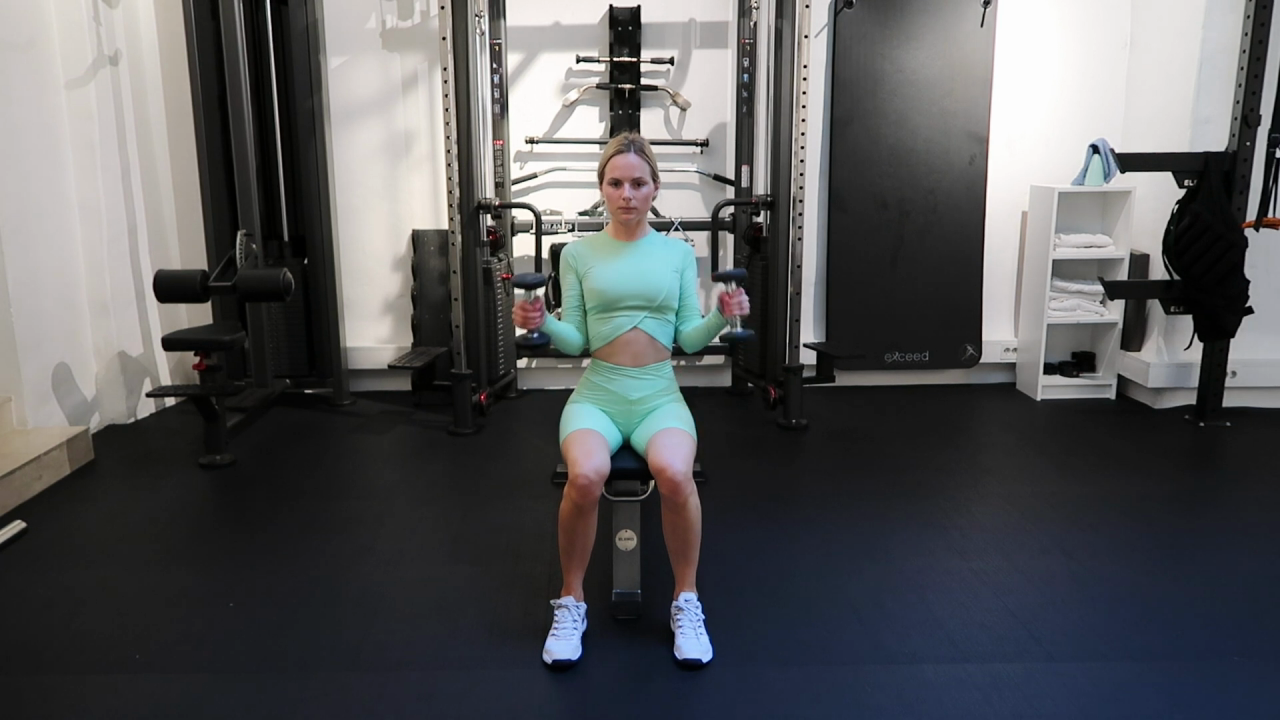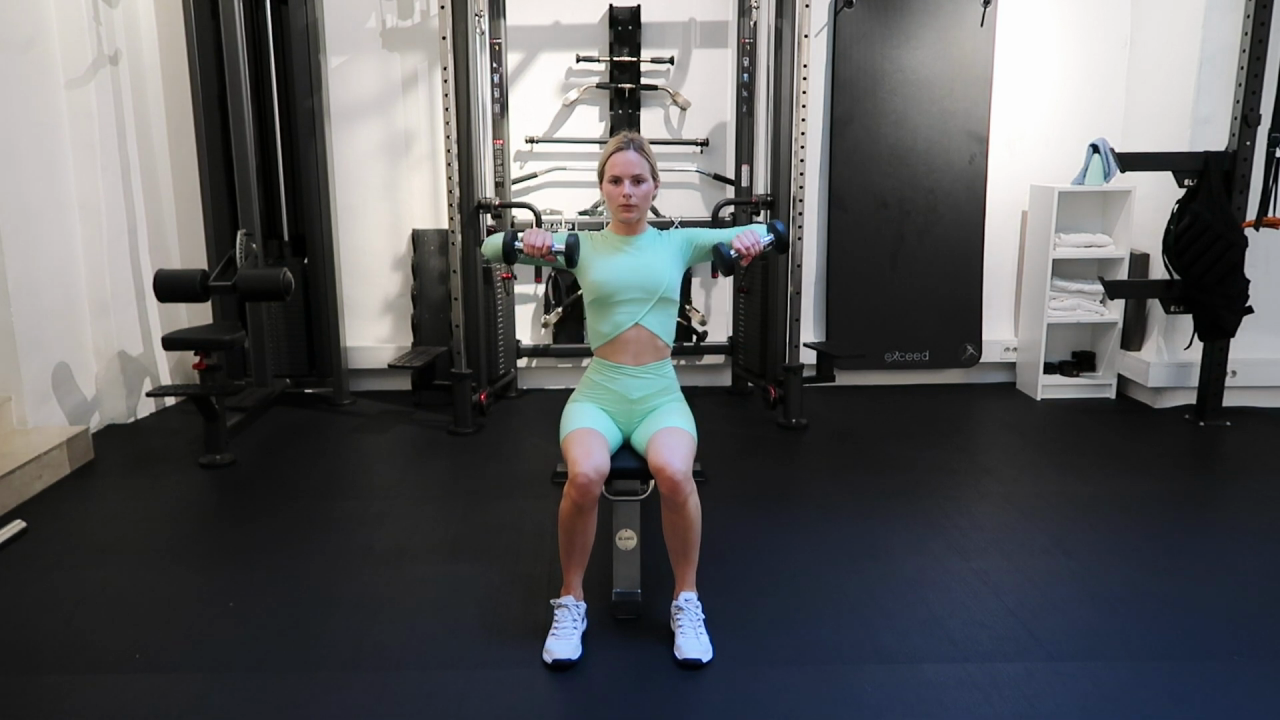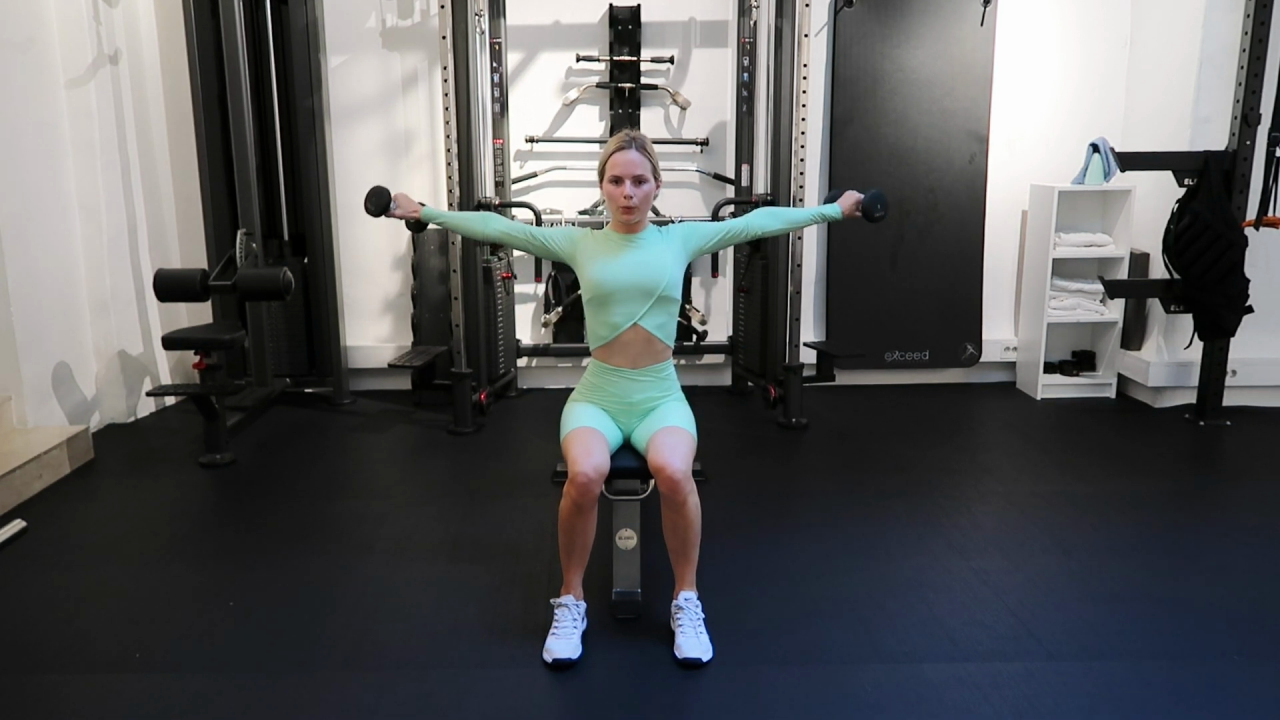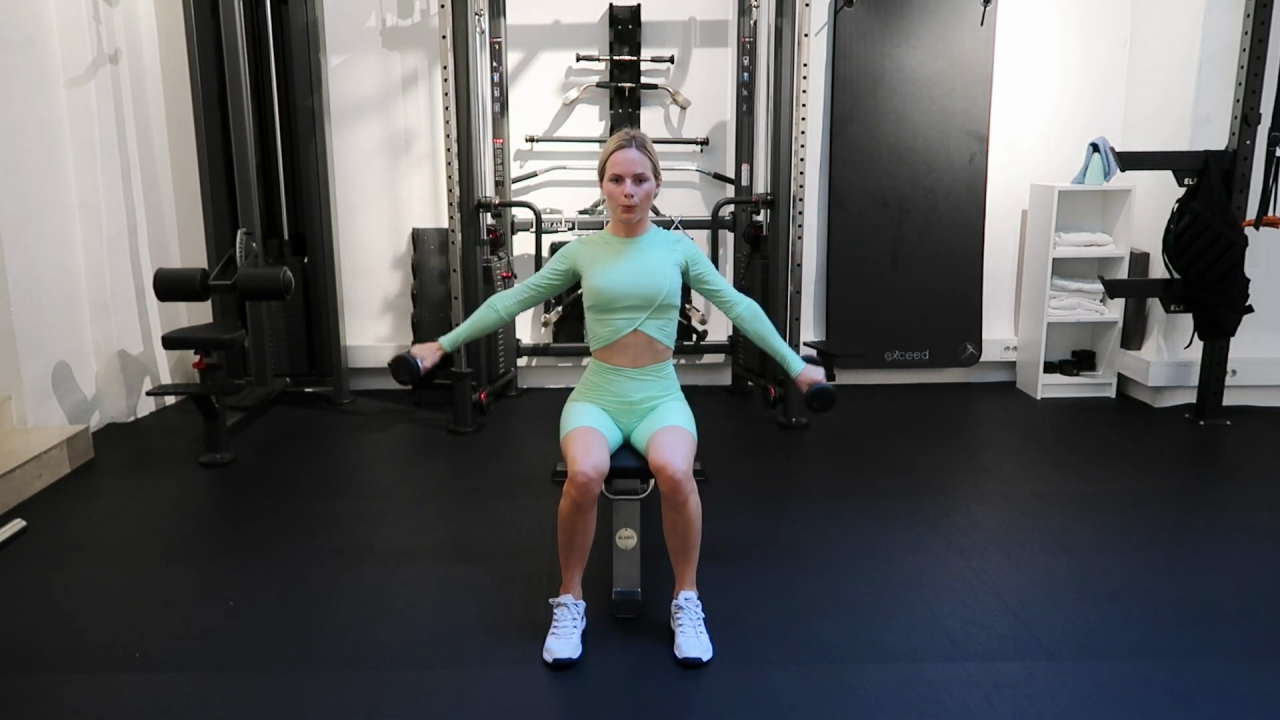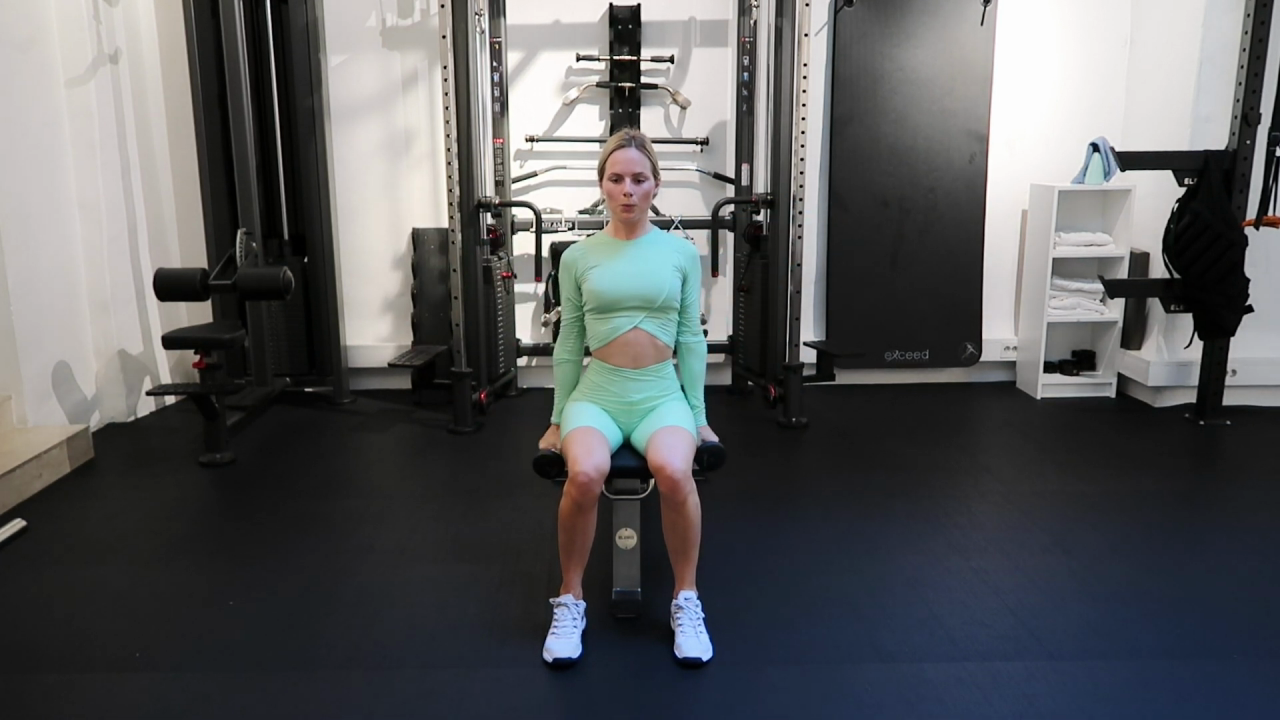
dt=1s
person 1, frame 1
left shoulder: (678, 252)
right shoulder: (578, 253)
left elbow: (689, 335)
right elbow: (573, 339)
left wrist: (722, 319)
right wrist: (539, 325)
left hip: (659, 395)
right hip: (596, 395)
left knee: (675, 475)
right knee: (585, 477)
left ankle: (686, 602)
right ankle: (570, 603)
person 1, frame 2
left shoulder: (679, 243)
right shoulder: (583, 245)
left elbow: (756, 234)
right elbow: (491, 248)
left wrist: (751, 237)
right wrist: (526, 238)
left hip: (661, 394)
right hip: (598, 393)
left knee: (674, 474)
right knee: (585, 476)
left ankle: (686, 602)
right ankle: (570, 603)
person 1, frame 3
left shoulder: (681, 239)
right shoulder: (579, 243)
left elbow: (758, 222)
right elbow: (498, 227)
left wrist: (832, 210)
right wrist: (424, 211)
left hip: (661, 396)
right hip: (597, 395)
left knee: (674, 474)
right knee: (585, 475)
left ankle: (686, 601)
right ankle: (570, 602)
person 1, frame 4
left shoulder: (680, 248)
right shoulder: (581, 252)
left elbow: (738, 305)
right elbow: (513, 298)
left wrist: (796, 363)
right wrist: (443, 344)
left hip: (661, 395)
right hip: (597, 394)
left knee: (675, 473)
right knee: (585, 475)
left ankle: (686, 602)
right ankle: (570, 602)
person 1, frame 5
left shoulder: (681, 253)
right shoulder: (578, 256)
left elbow: (691, 339)
right elbow: (569, 343)
left wrist: (699, 416)
right wrist: (557, 420)
left hip: (661, 395)
right hip: (595, 394)
left knee: (674, 474)
right knee: (584, 475)
left ankle: (686, 600)
right ankle: (569, 602)
